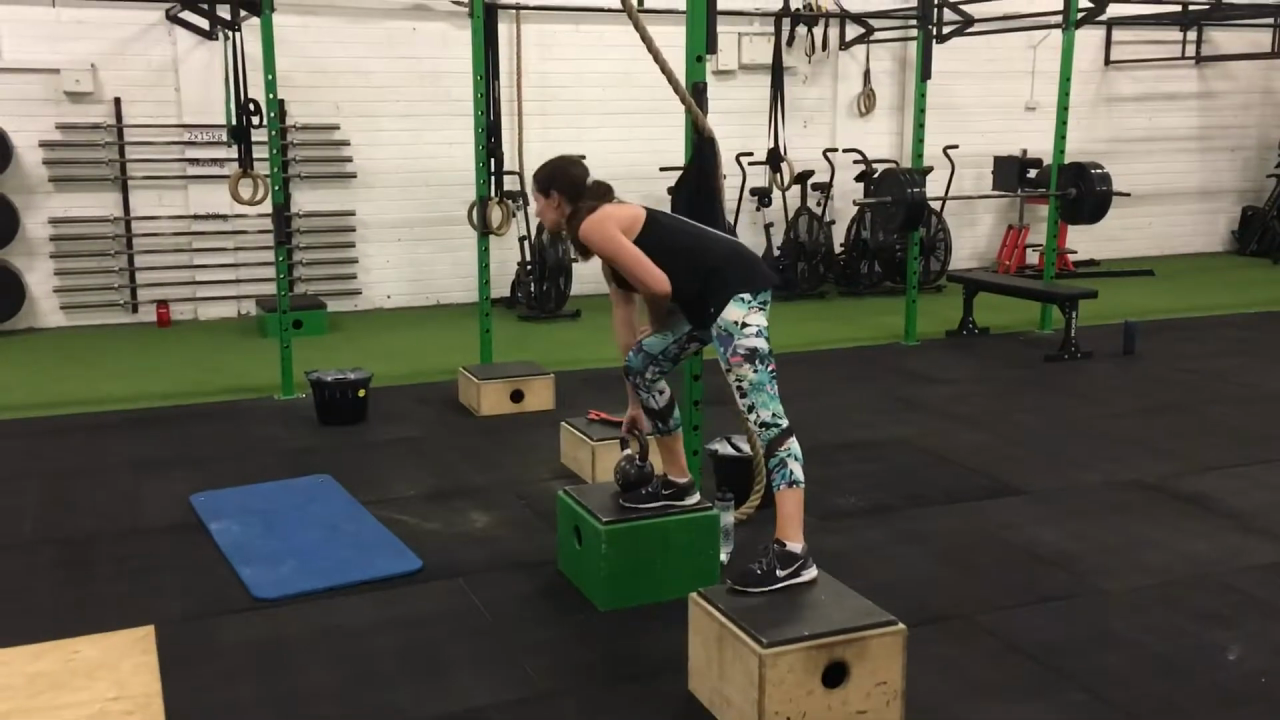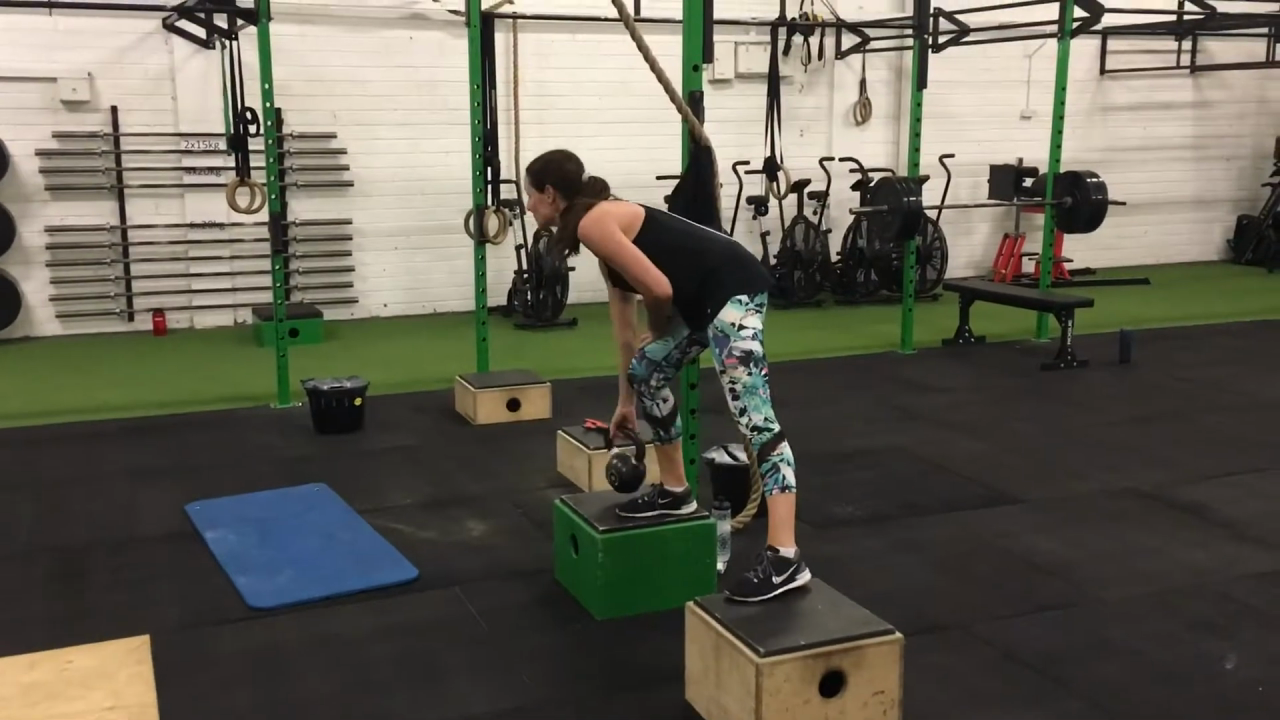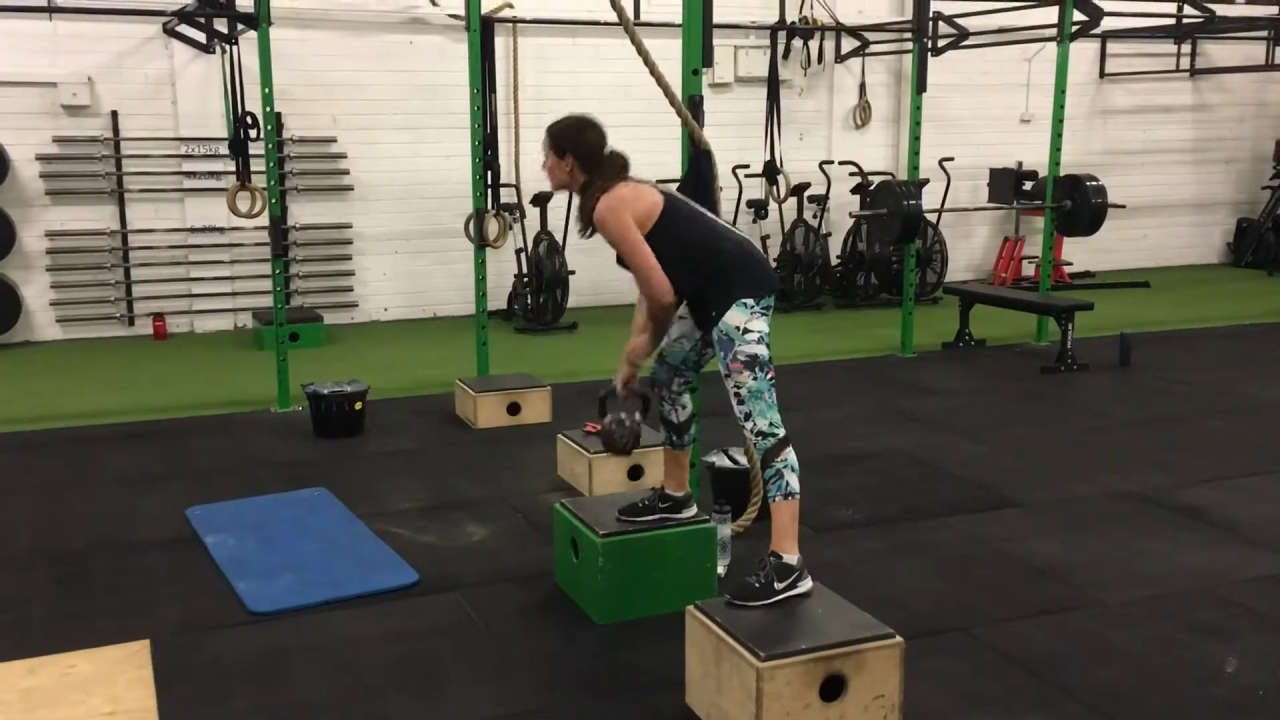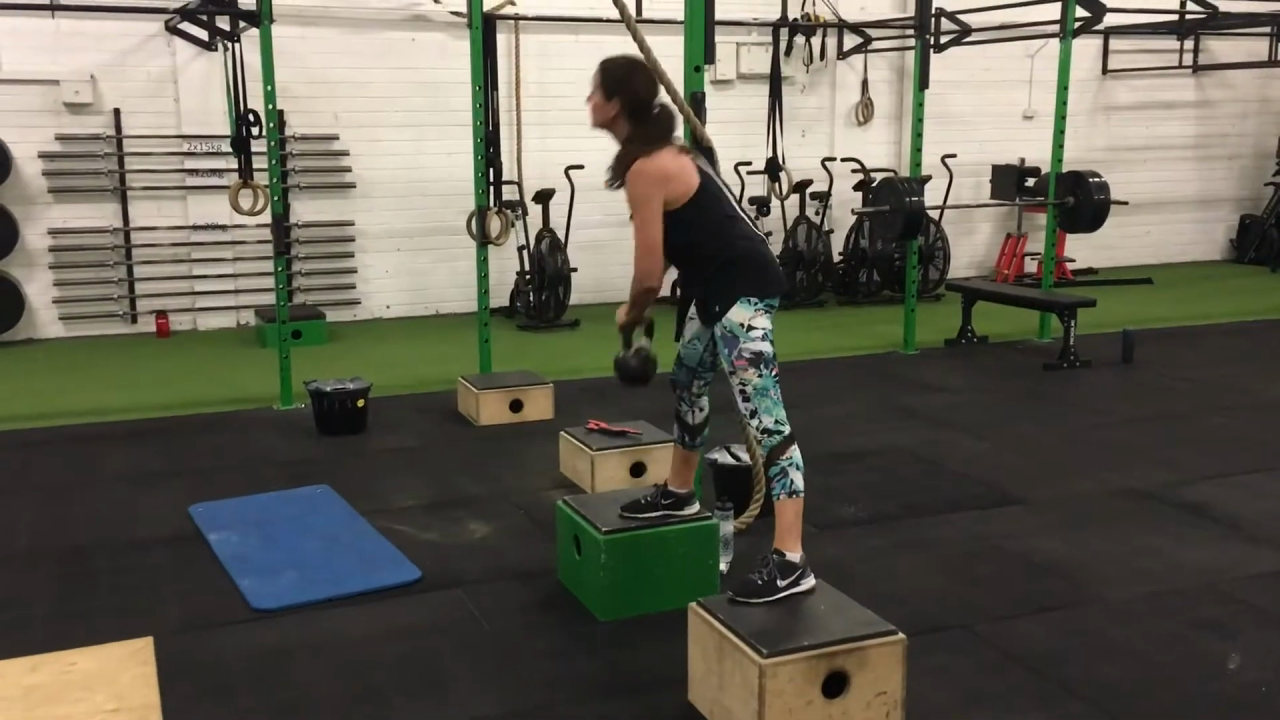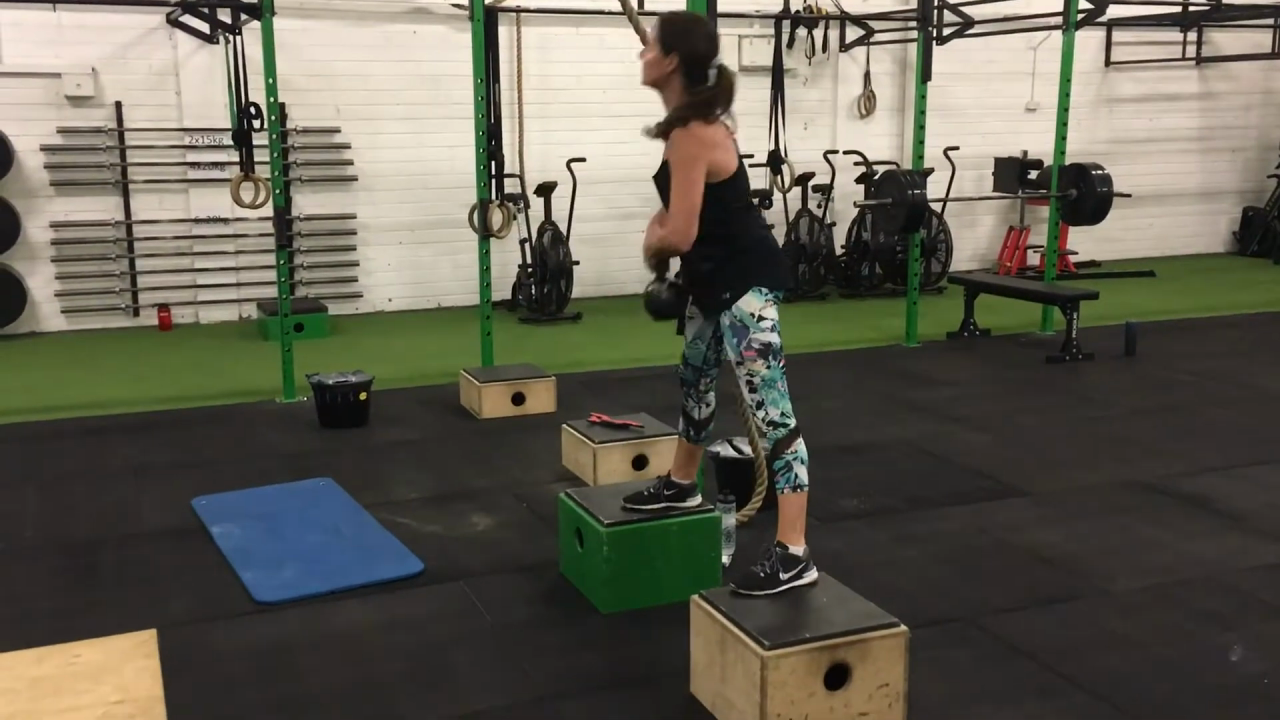
dt=0.2s
person 1, frame 1
left shoulder: (594, 227)
right shoulder: (607, 226)
left elbow: (658, 287)
right elbow: (626, 319)
left wrist: (658, 326)
right wrist: (636, 404)
left hip: (736, 288)
left knee: (762, 412)
right knee: (643, 363)
left ankle: (792, 553)
right ankle: (677, 480)
person 1, frame 2
left shoulder: (593, 224)
right shoulder: (601, 220)
left elbow: (658, 290)
right elbow: (624, 325)
left wrist: (657, 331)
right wrist: (626, 401)
left hip: (733, 290)
right hip: (701, 296)
left knee: (754, 417)
right knee: (648, 371)
left ankle: (785, 558)
right ankle: (674, 490)
person 1, frame 3
left shoulder: (609, 207)
right shoulder: (621, 194)
left elbow: (660, 295)
right elbow: (661, 290)
left wrist: (638, 356)
right wrist: (635, 363)
left hip: (740, 291)
right hip: (711, 290)
left knee: (759, 420)
right knee: (667, 377)
left ankle: (787, 565)
right ankle: (675, 494)
person 1, frame 4
left shoulder: (644, 169)
right shoulder: (657, 152)
left elbow: (648, 274)
left wrist: (631, 315)
right wrist: (640, 306)
left hip: (742, 290)
right hip: (715, 284)
left knee: (763, 418)
right knee: (688, 379)
left ankle: (791, 562)
right ankle: (679, 492)
person 1, frame 5
left shoulder: (693, 133)
right shoulder: (685, 123)
left elbow: (680, 236)
left wrist: (652, 249)
right wrist: (657, 232)
left hip: (745, 281)
right hip: (714, 278)
left knee: (769, 411)
right knee: (694, 376)
left ankle: (794, 554)
right ankle: (681, 484)
